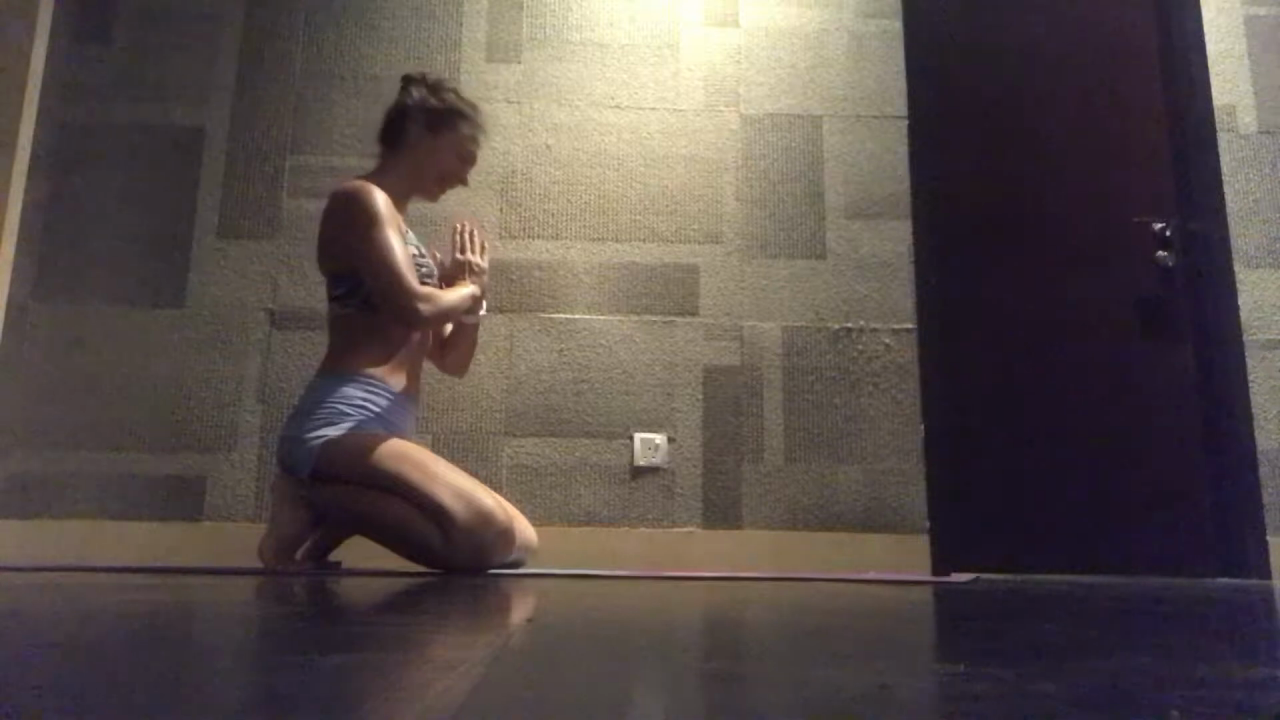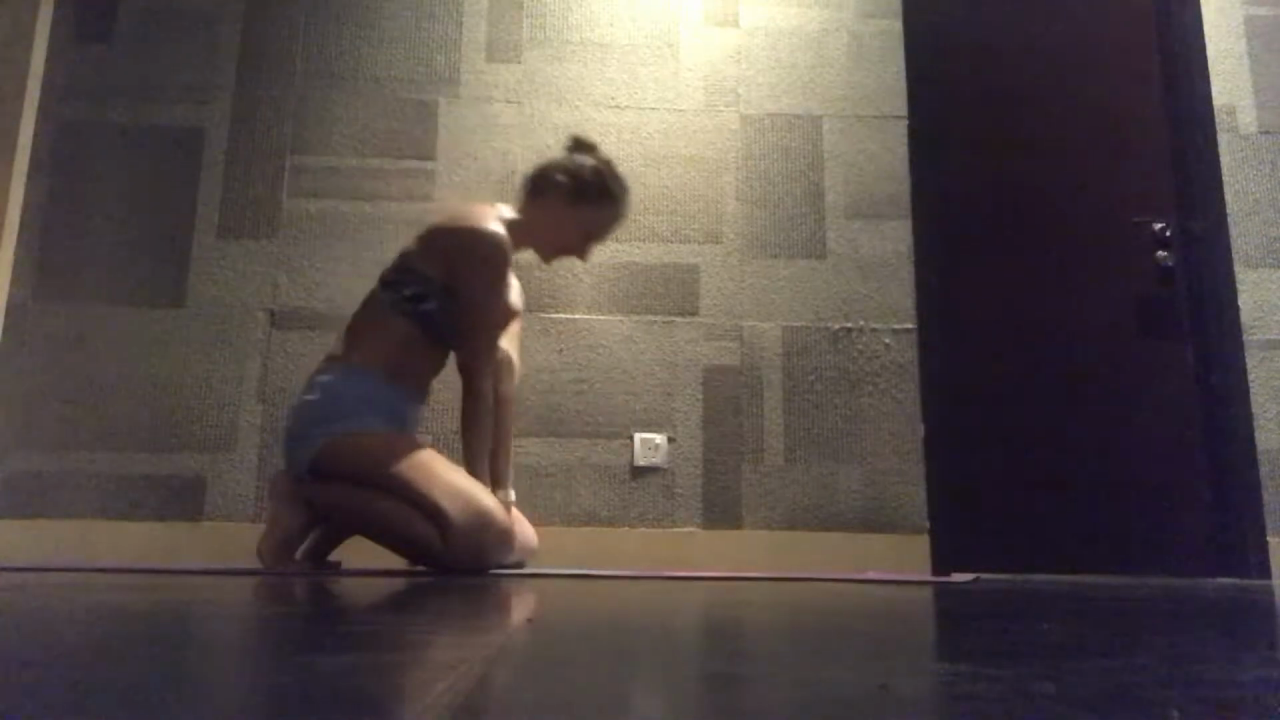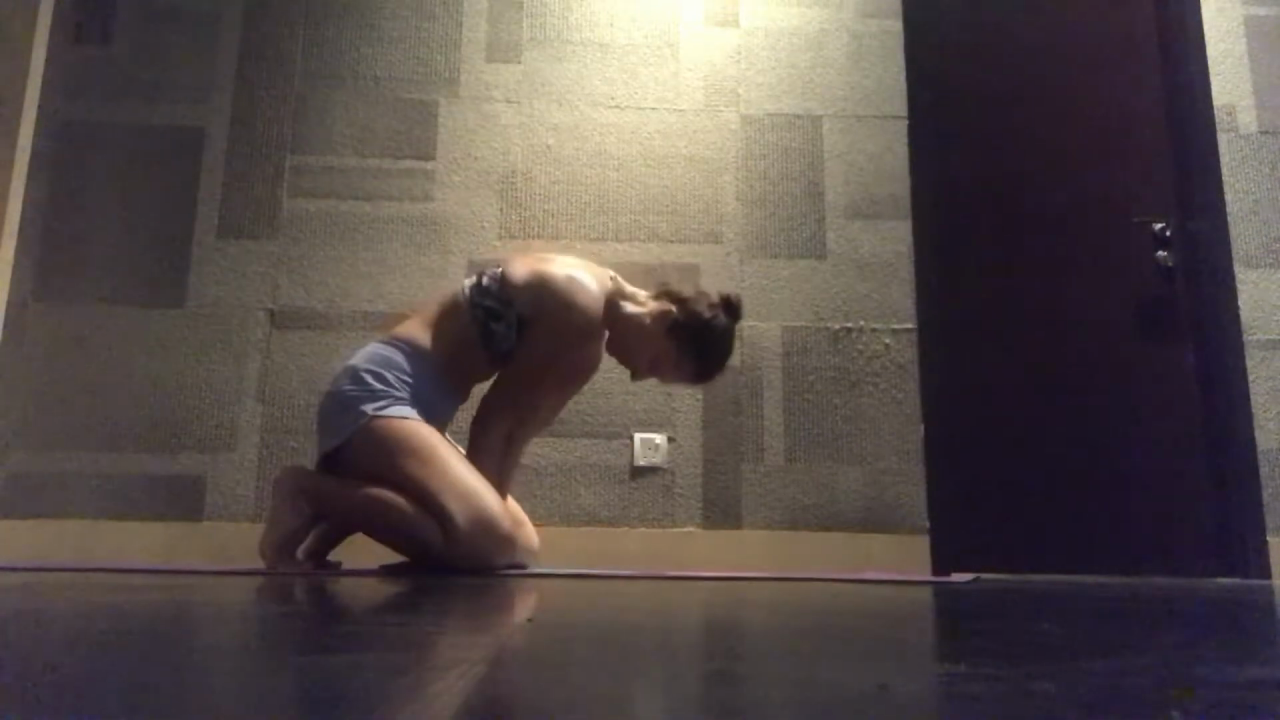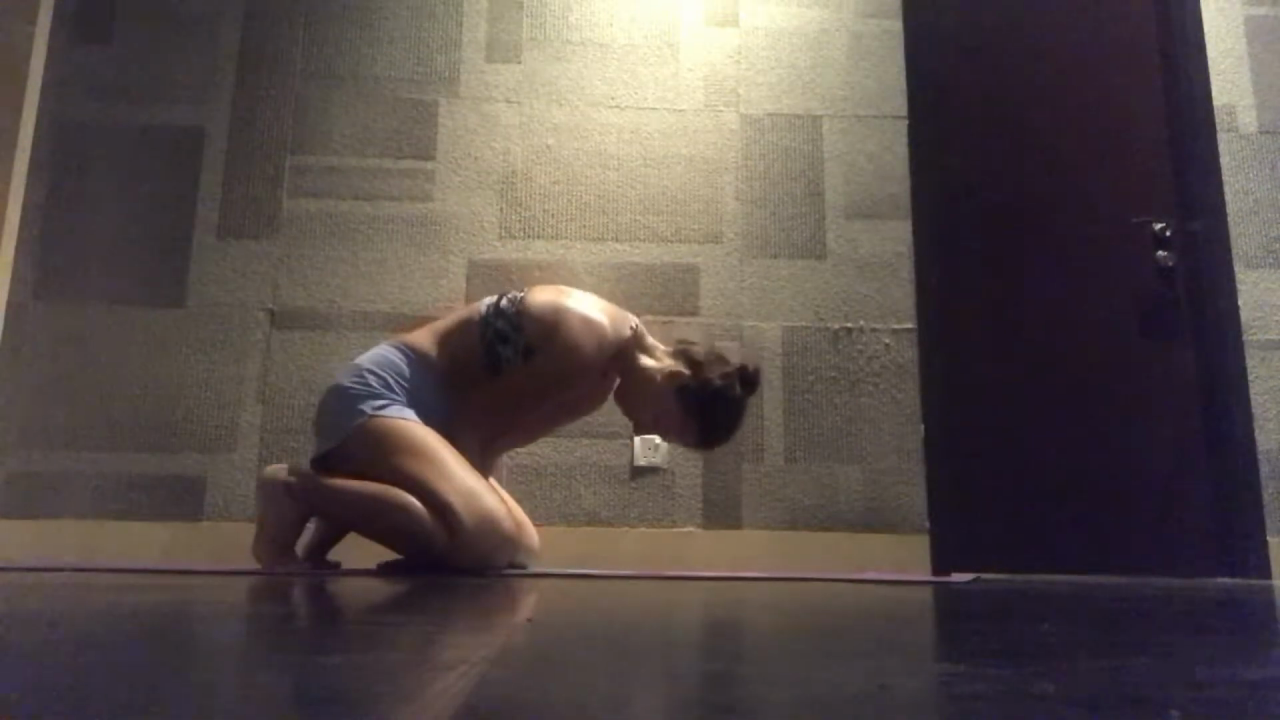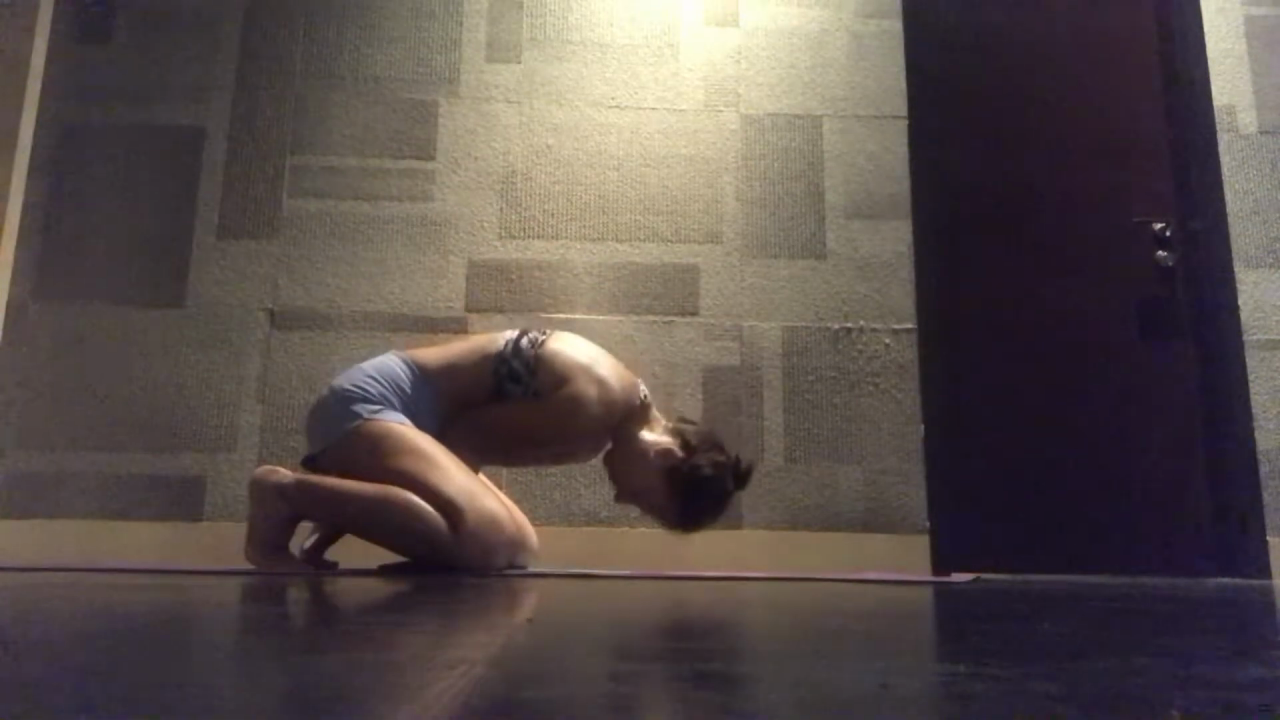
dt=1s
person 1, frame 1
left shoulder: (402, 234)
right shoulder: (362, 200)
left elbow: (452, 361)
right elbow: (413, 307)
left wrist: (471, 295)
right wrist: (468, 290)
left hip: (381, 434)
right hip: (343, 427)
left knee: (518, 541)
right knee: (489, 535)
left ankle: (330, 516)
right ankle: (314, 501)
person 1, frame 2
left shoulder: (508, 290)
right shoulder: (483, 237)
left elbow: (502, 390)
right elbow: (478, 382)
left wrist: (499, 496)
right wrist: (483, 497)
left hip: (382, 426)
right hip: (344, 415)
left knee: (519, 541)
right knee: (488, 536)
left ankle: (333, 517)
right ankle: (310, 498)
person 1, frame 3
left shoulder: (588, 350)
right shoulder: (580, 302)
left elbow: (517, 431)
right elbow: (495, 418)
left wrist: (486, 505)
right wrist: (481, 508)
left hip: (413, 405)
right hip: (378, 392)
left knee: (519, 544)
right knee: (489, 542)
left ankle: (339, 512)
right ankle: (310, 492)
person 1, frame 4
left shoulder: (602, 376)
right shoulder: (590, 340)
left elbow: (489, 437)
right elbow: (473, 424)
left hip: (416, 410)
right hip: (375, 396)
left knee: (520, 546)
right knee: (486, 540)
left ankle: (328, 514)
right ankle: (297, 490)
person 1, frame 5
left shoulder: (608, 416)
right shoulder: (598, 403)
left elbow: (468, 437)
right elbow: (467, 437)
left hip: (394, 412)
right hip: (368, 402)
left knee: (517, 547)
right knee: (483, 538)
left ankle: (321, 516)
right ankle: (287, 492)
